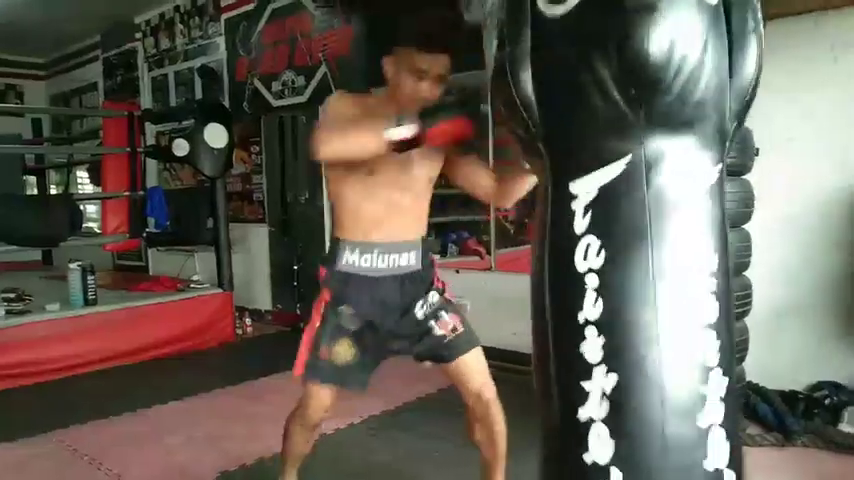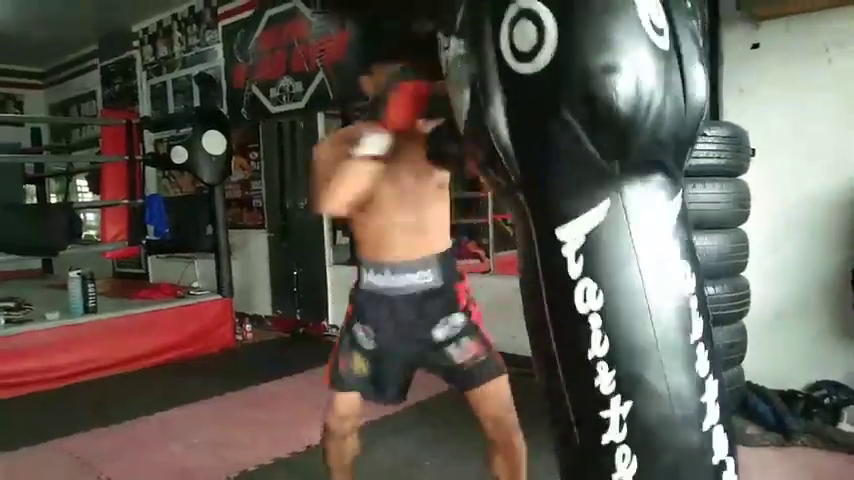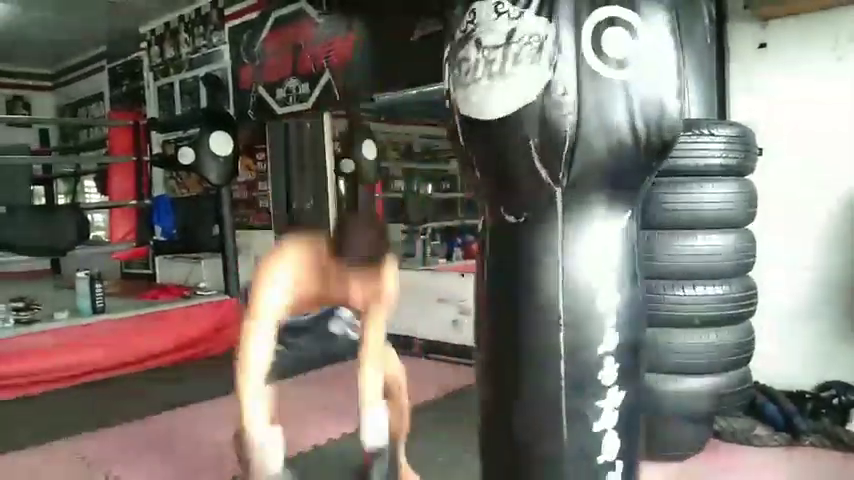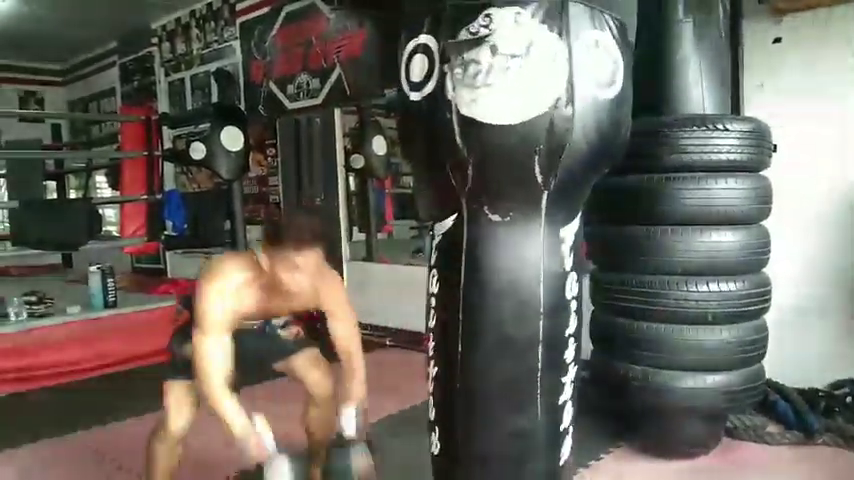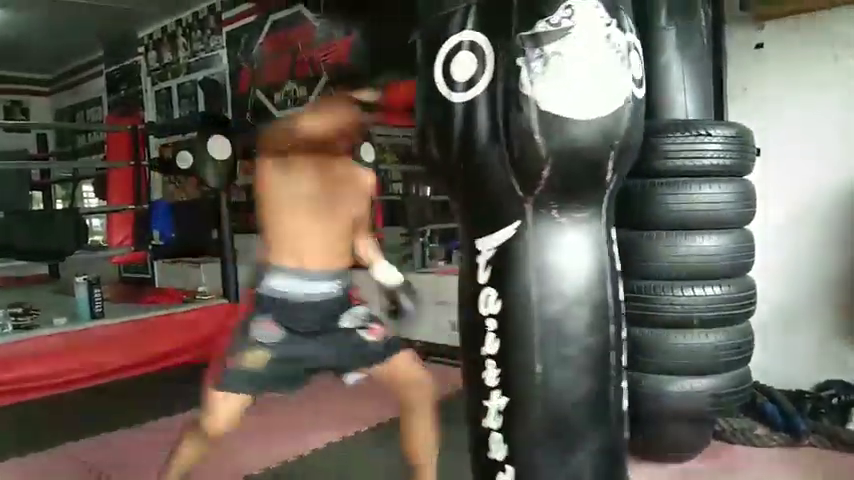
dt=0.7s
person 1, frame 1
left shoulder: (446, 134)
right shoulder: (346, 108)
left elbow: (501, 193)
right elbow: (327, 148)
right wrist: (413, 127)
left hip: (414, 277)
right hip: (352, 278)
left knee: (482, 392)
right knee: (314, 407)
person 1, frame 2
right shoulder: (339, 147)
right elbow: (330, 203)
right wrist: (381, 134)
left hip: (438, 293)
right hip: (377, 298)
left knee: (501, 417)
right knee: (339, 419)
person 1, frame 3
left shoulder: (383, 273)
right shoulder: (281, 276)
left elbow: (372, 358)
right elbow: (249, 378)
left wrist: (375, 441)
right hip: (280, 322)
person 1, frame 4
left shoulder: (324, 282)
right shoulder: (221, 288)
left elbow: (352, 357)
right elbow: (212, 386)
right wrist: (264, 452)
left hip: (264, 323)
right hip: (208, 325)
left knee: (323, 390)
right knee: (175, 425)
person 1, frame 5
left shoulder: (362, 177)
right shoulder: (276, 150)
right elbow: (298, 127)
left wrist: (390, 277)
right wrist: (370, 100)
left hip: (336, 306)
right hip: (278, 308)
left knee: (417, 384)
right knee: (213, 425)
